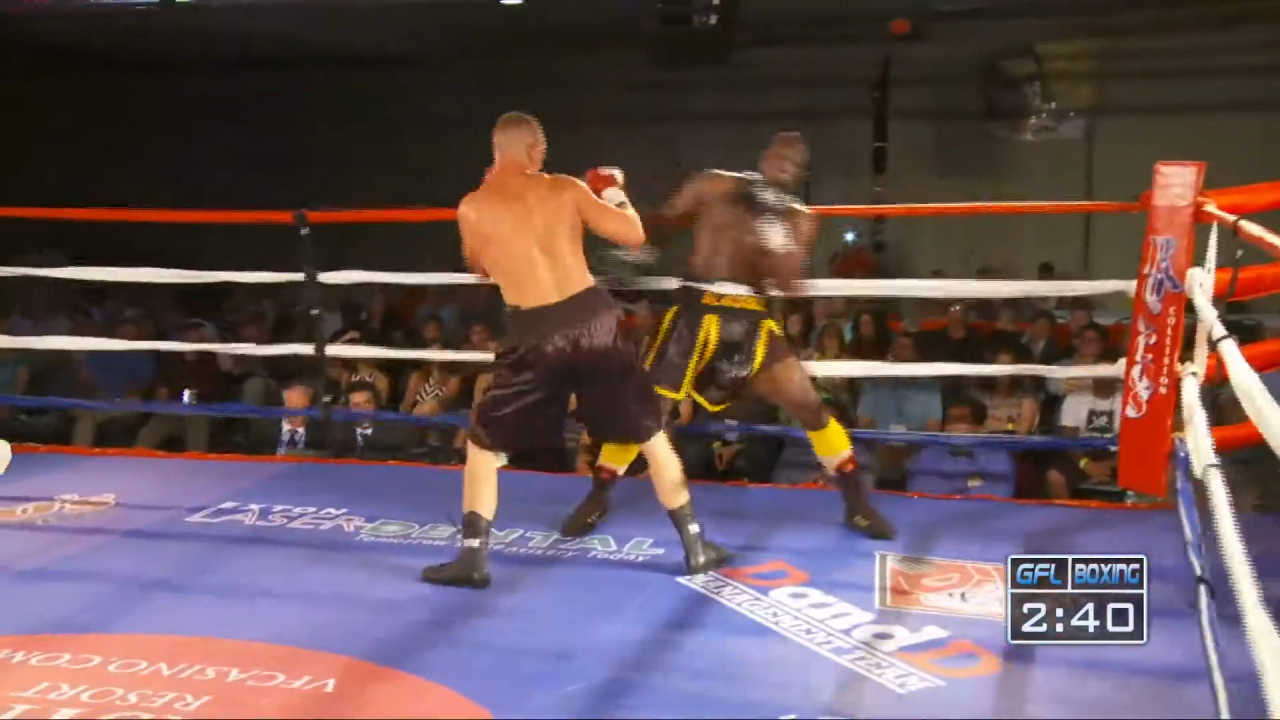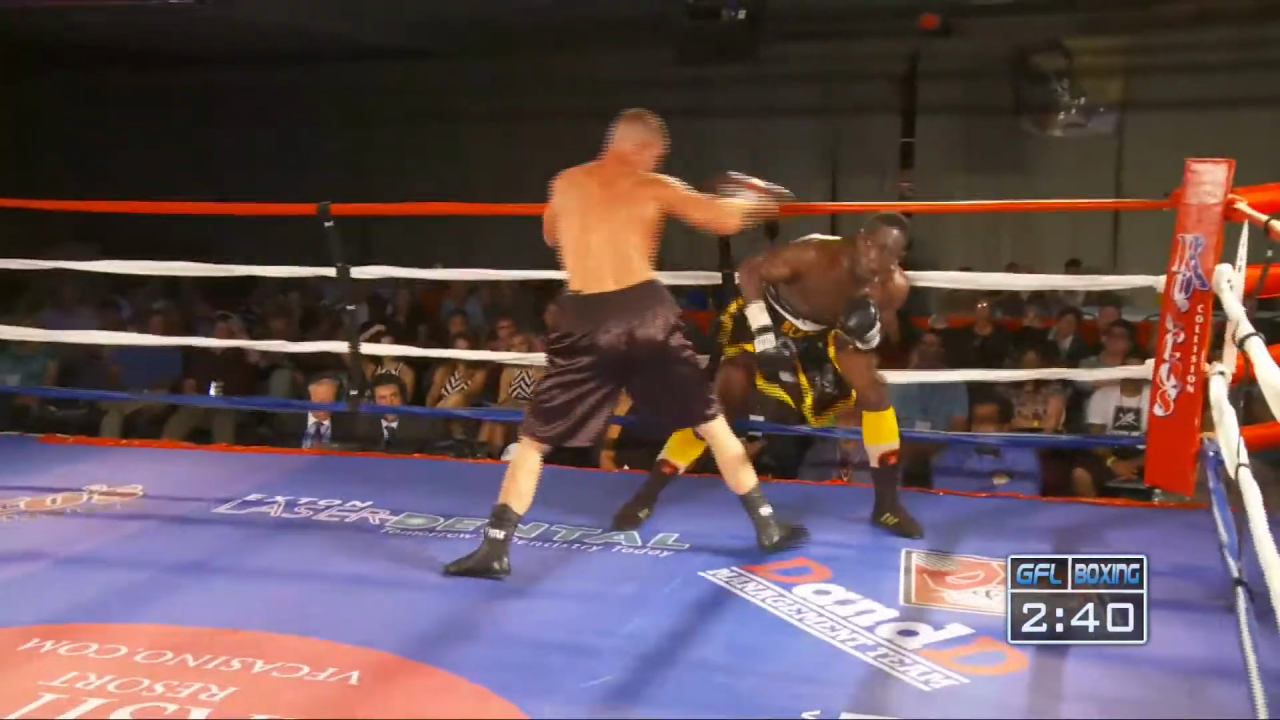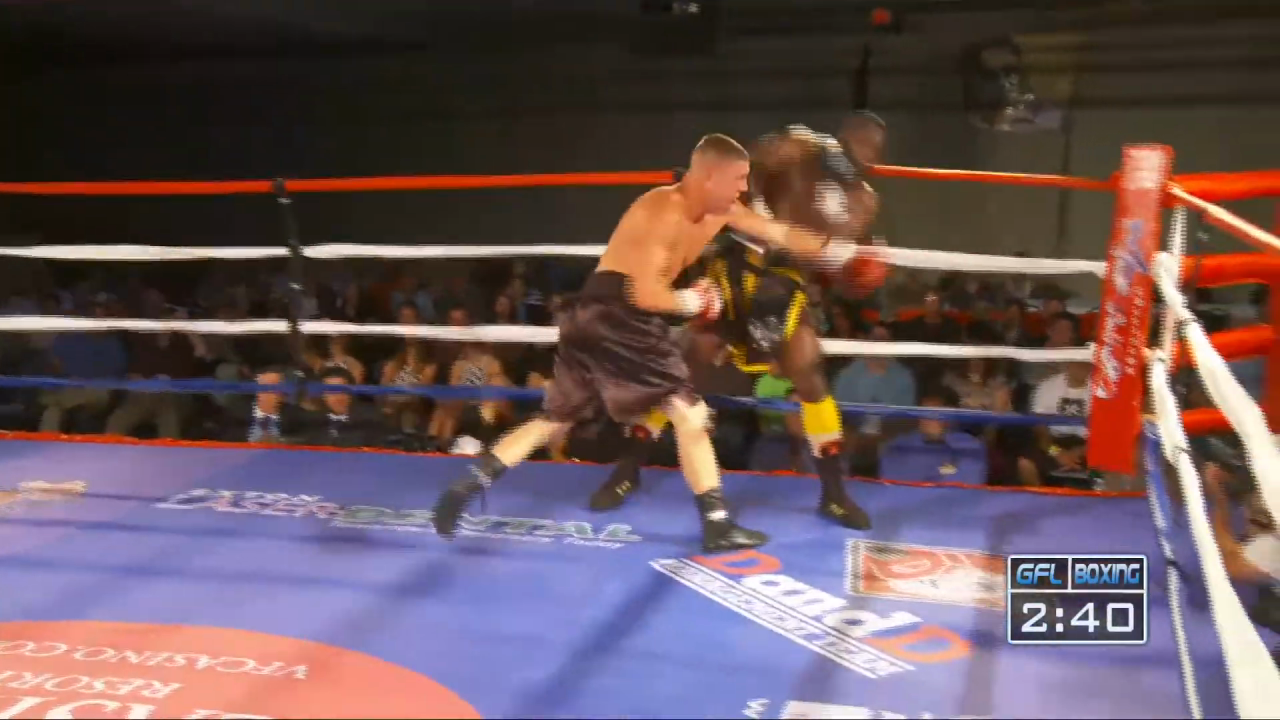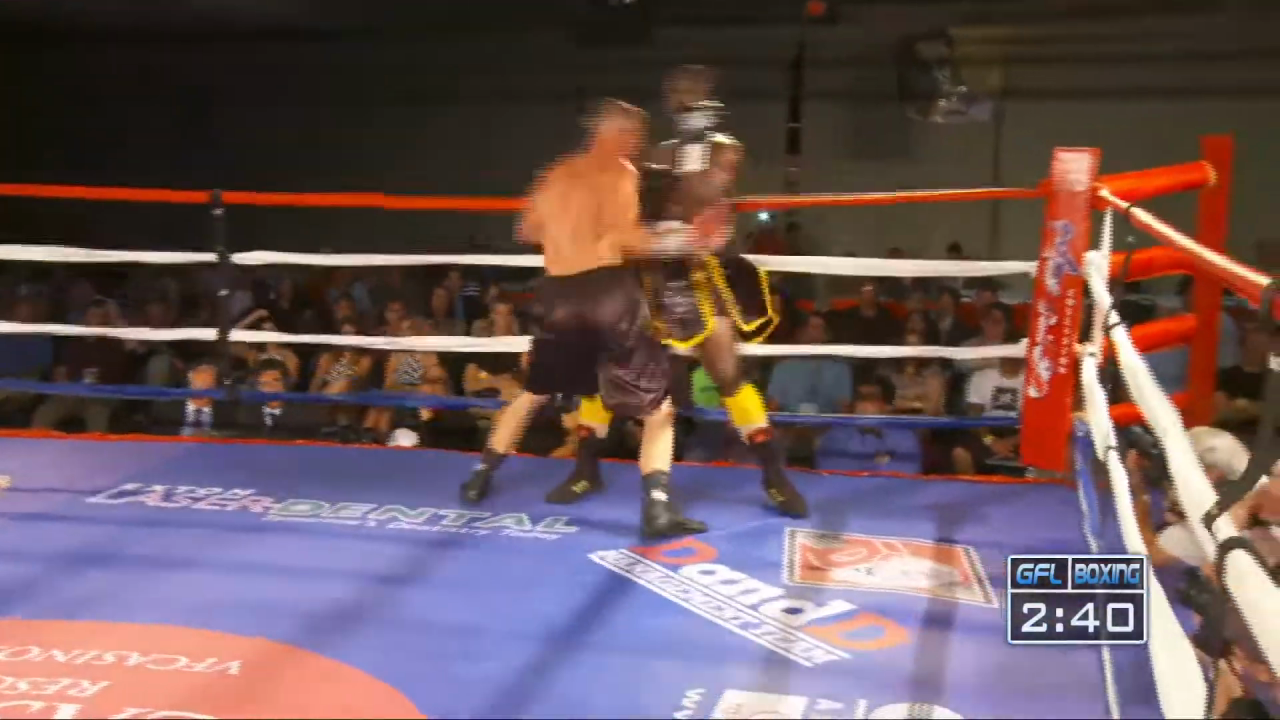
dt=0.3s
person 1, frame 1
left shoulder: (471, 210)
right shoulder: (566, 189)
right elbow: (634, 236)
right wrist: (612, 191)
left hip: (533, 335)
right hip: (592, 320)
left knee: (482, 444)
right knee: (652, 434)
left ankle: (471, 557)
right ankle: (696, 544)
person 1, frame 2
left shoulder: (565, 183)
right shoulder: (654, 187)
left elbow: (552, 237)
right elbow: (728, 220)
right wrist: (754, 197)
left hip: (587, 323)
right hip: (647, 313)
left knee: (535, 438)
right knee: (712, 421)
left ankle: (495, 549)
right ankle: (767, 525)
person 1, frame 3
left shoulder: (716, 207)
right shoulder: (661, 212)
left elbow: (773, 232)
right elbow: (643, 296)
left wrist: (830, 250)
right wrist: (694, 300)
left hip: (595, 315)
right hip: (607, 310)
left knee: (556, 420)
right knee: (689, 413)
left ankle: (469, 484)
right ankle: (716, 525)
person 1, frame 4
left shoulder: (555, 177)
right shoulder: (619, 173)
left elbow: (527, 234)
right elbow: (630, 240)
left hip: (559, 300)
right hip: (608, 299)
left knee: (532, 391)
right knee: (657, 407)
left ankle: (480, 479)
right ankle: (659, 509)
person 2, frame 1
left shoulder: (798, 217)
right shoulder: (714, 186)
left elbow: (788, 280)
right elbow: (665, 218)
left wrist: (769, 219)
left hip: (750, 321)
right hip: (695, 314)
left knee: (809, 406)
left ankle: (858, 504)
right ankle: (596, 499)
person 2, frame 2
left shoulder: (894, 286)
right shoulder: (813, 254)
left elbow: (876, 340)
right elbow: (751, 271)
left wrist: (869, 328)
right wrist: (764, 333)
left hip: (822, 336)
right hip: (776, 329)
left knee: (874, 391)
left ankle: (888, 504)
right ankle: (647, 495)
person 2, frame 3
left shoulder: (863, 199)
right shoulder: (797, 145)
left wrist: (835, 184)
left hip: (784, 286)
right hip: (734, 270)
left knee: (810, 378)
left ankle: (834, 493)
right ankle: (628, 468)
person 2, frame 4
left shoulder: (723, 146)
right shoulder: (662, 151)
left elbow: (697, 203)
right elbow: (641, 201)
left wrist: (694, 143)
left hip: (698, 267)
right hip: (648, 265)
left knee: (728, 374)
left ankle: (775, 477)
right ankle: (586, 469)
